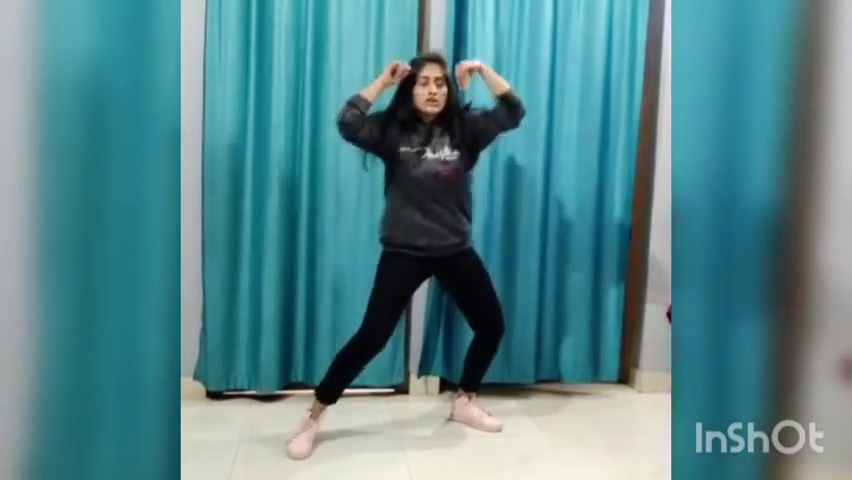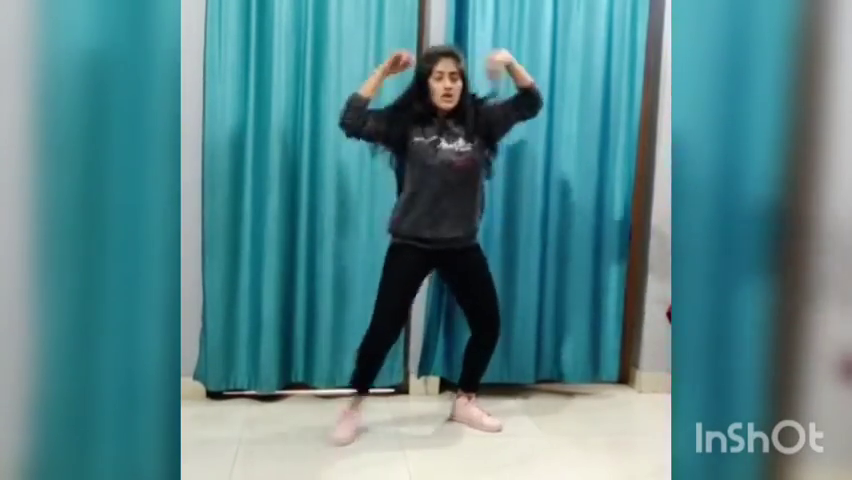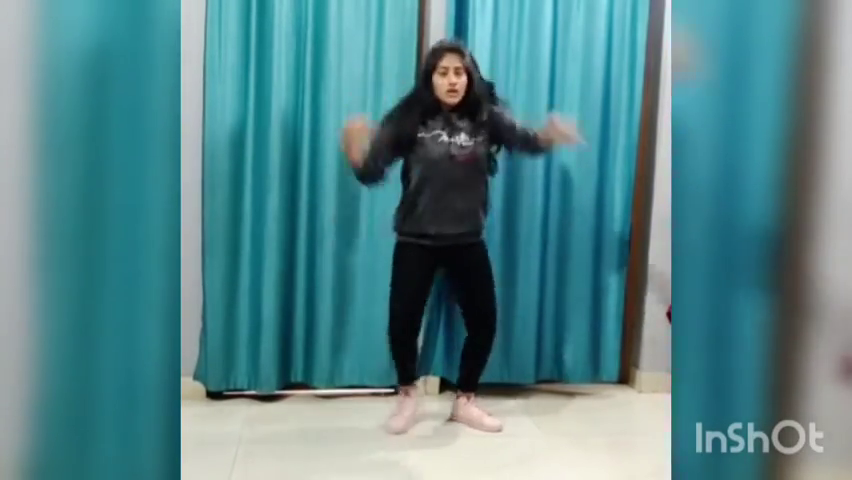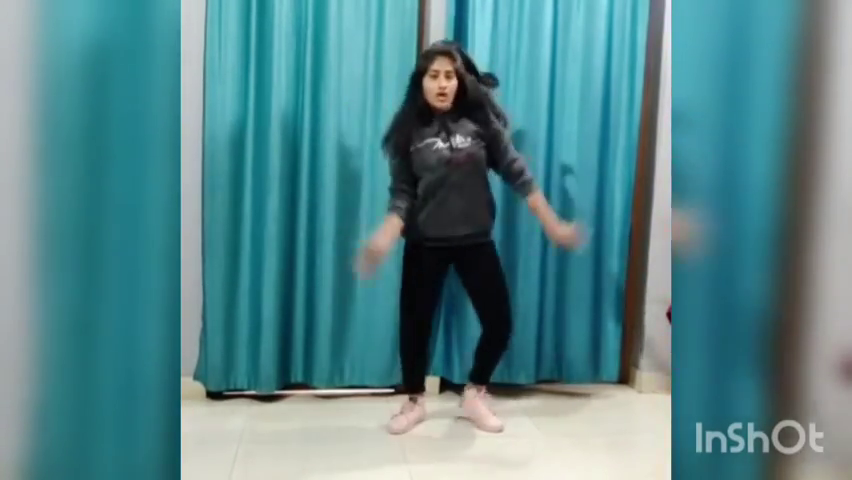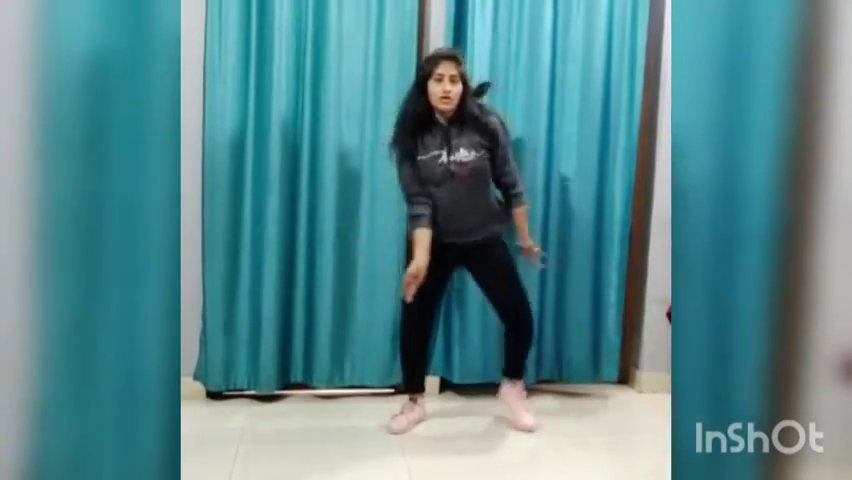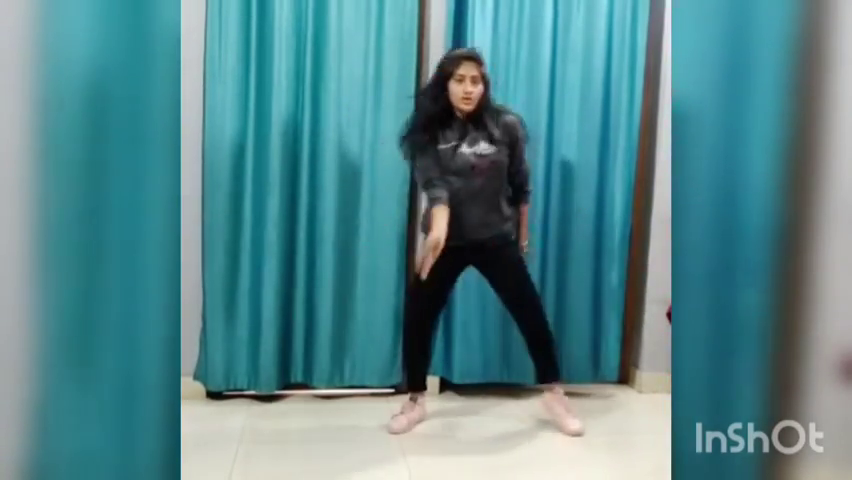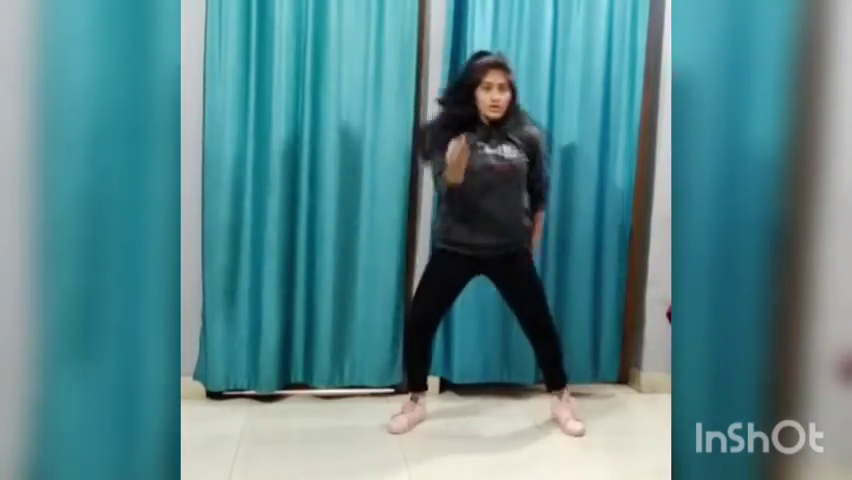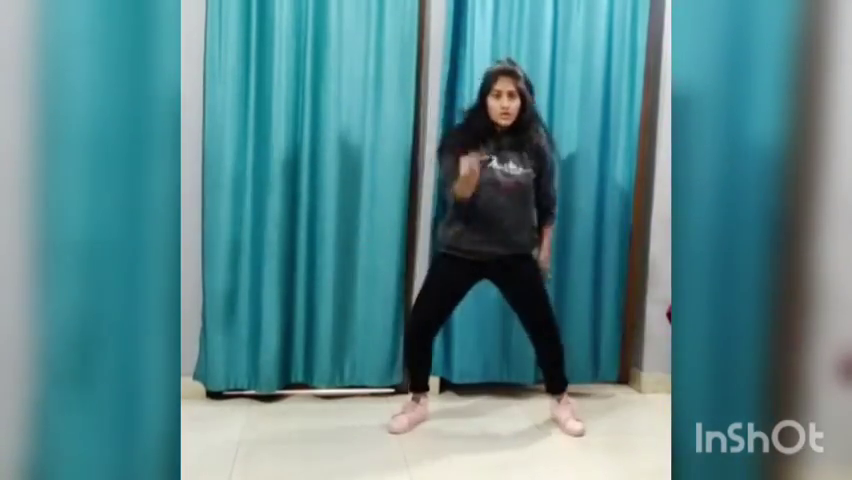
dt=0.1s
person 1, frame 1
left shoulder: (465, 127)
right shoulder: (391, 131)
left elbow: (513, 113)
right elbow: (347, 123)
left wrist: (482, 70)
right wrist: (384, 81)
left hip: (455, 250)
right hip: (403, 252)
left knee: (491, 325)
right knee: (371, 336)
left ankle: (465, 401)
right ankle: (313, 417)
person 1, frame 2
left shoulder: (478, 119)
right shoulder: (401, 122)
left elbow: (531, 103)
right elbow: (351, 122)
left wrist: (511, 64)
right wrist: (383, 72)
left hip: (460, 245)
right hip: (410, 244)
left knee: (488, 324)
right knee: (385, 326)
left ankle: (465, 401)
right ankle: (355, 405)
person 1, frame 3
left shoulder: (486, 117)
right shoulder: (408, 121)
left elbow: (528, 142)
right elbow: (371, 173)
left wrist: (553, 134)
right wrist: (356, 149)
left hip: (467, 241)
right hip: (416, 241)
left knee: (483, 323)
right knee: (403, 323)
left ankle: (465, 401)
right ankle: (407, 396)
person 1, frame 4
left shoulder: (482, 120)
right shoulder: (408, 128)
left elbow: (515, 173)
right elbow: (402, 193)
left wrist: (550, 222)
right wrist: (385, 235)
left hip: (474, 240)
right hip: (424, 239)
left knee: (498, 322)
right knee: (414, 322)
left ankle: (475, 394)
right ankle: (414, 402)
person 1, frame 5
left shoulder: (485, 127)
right shoulder: (411, 137)
left elbow: (510, 185)
right elbow: (418, 202)
left wrist: (525, 238)
right wrist: (420, 257)
left hip: (484, 240)
right hip: (433, 242)
left knee: (520, 316)
right knee: (415, 322)
left ankle: (512, 389)
right ankle: (414, 402)
person 1, frame 6
left shoulder: (505, 126)
right shoulder: (428, 131)
left elbow: (520, 186)
right elbow: (435, 188)
left wrist: (522, 234)
right wrist: (436, 231)
left hip: (498, 241)
right hip: (450, 240)
left knee: (533, 319)
right knee: (417, 321)
left ankle: (554, 396)
right ankle: (415, 402)
person 1, frame 7
left shoulder: (528, 136)
right shoulder: (448, 132)
left elbow: (538, 193)
right elbow: (448, 187)
left wrist: (532, 241)
right wrist: (455, 168)
left hip: (509, 250)
right hip: (455, 249)
left knee: (541, 325)
right knee: (419, 324)
left ankle: (561, 400)
right ankle: (415, 402)
person 1, frame 8
left shoulder: (537, 146)
right shoulder: (462, 141)
left elbow: (546, 205)
right elbow: (455, 199)
left wrist: (543, 252)
right wrist: (463, 184)
left hip: (513, 257)
right hip: (462, 251)
left knee: (545, 329)
right knee: (420, 326)
left ankle: (561, 402)
right ankle: (418, 401)
